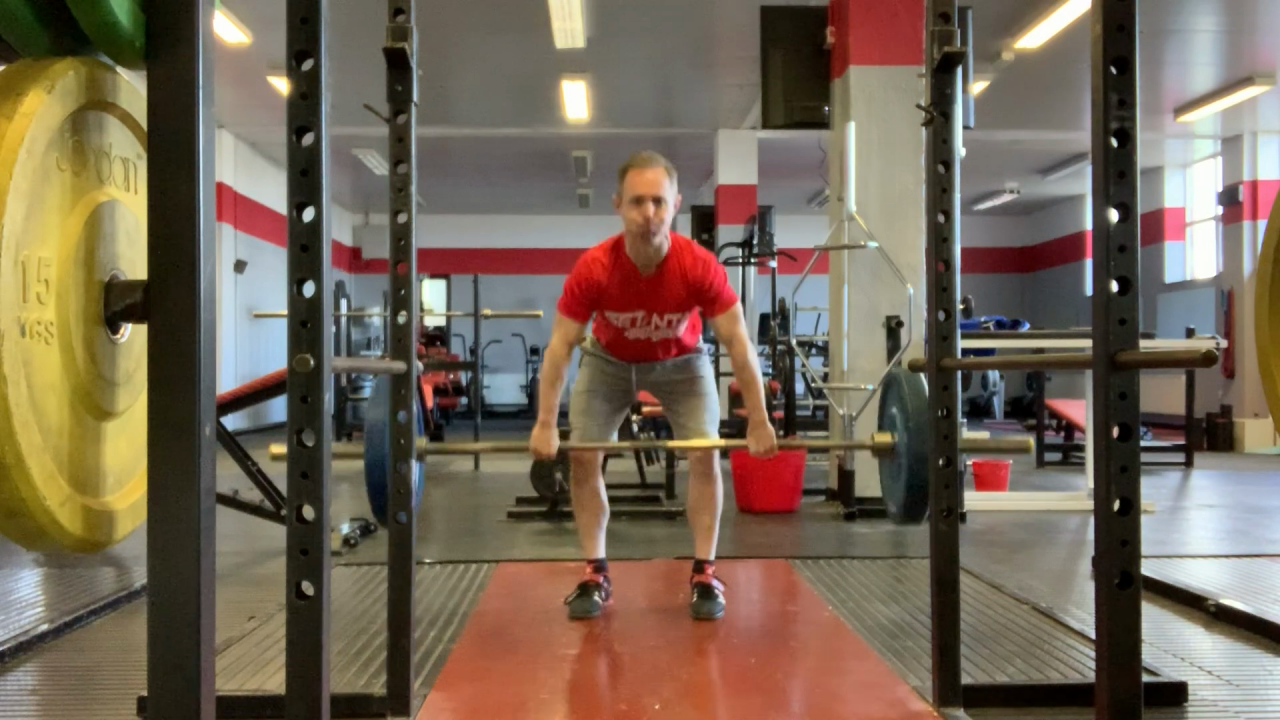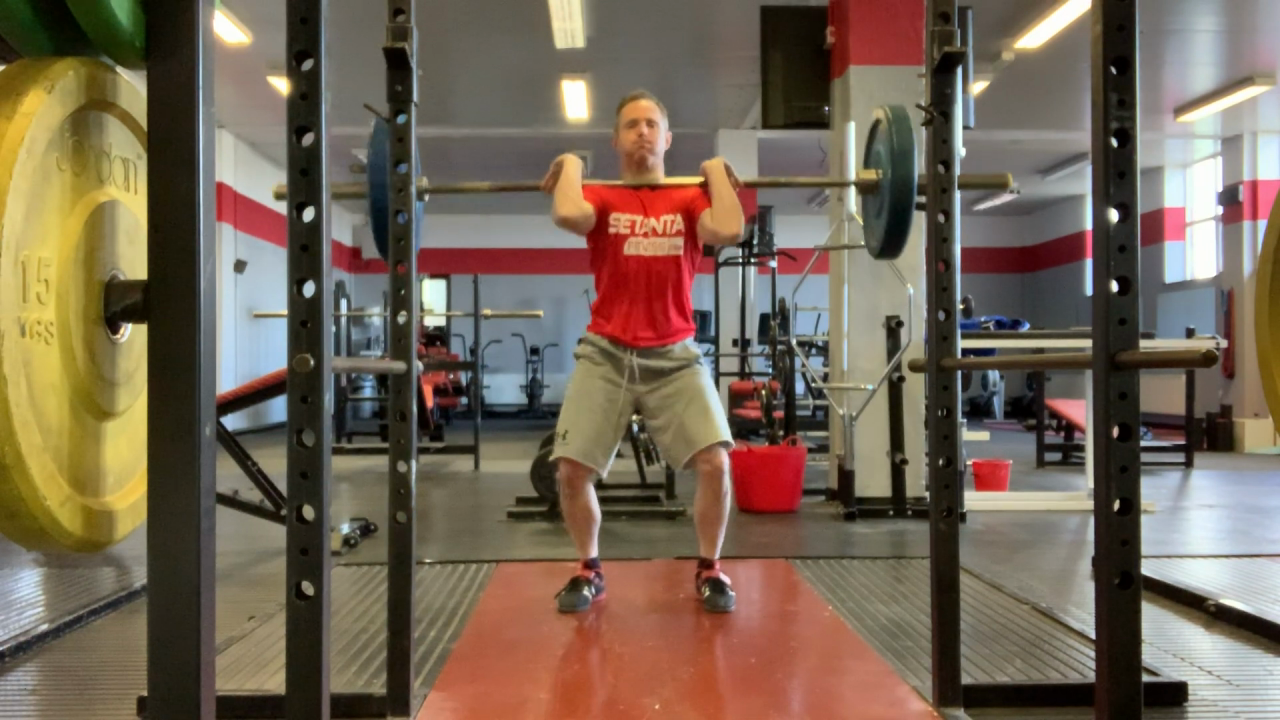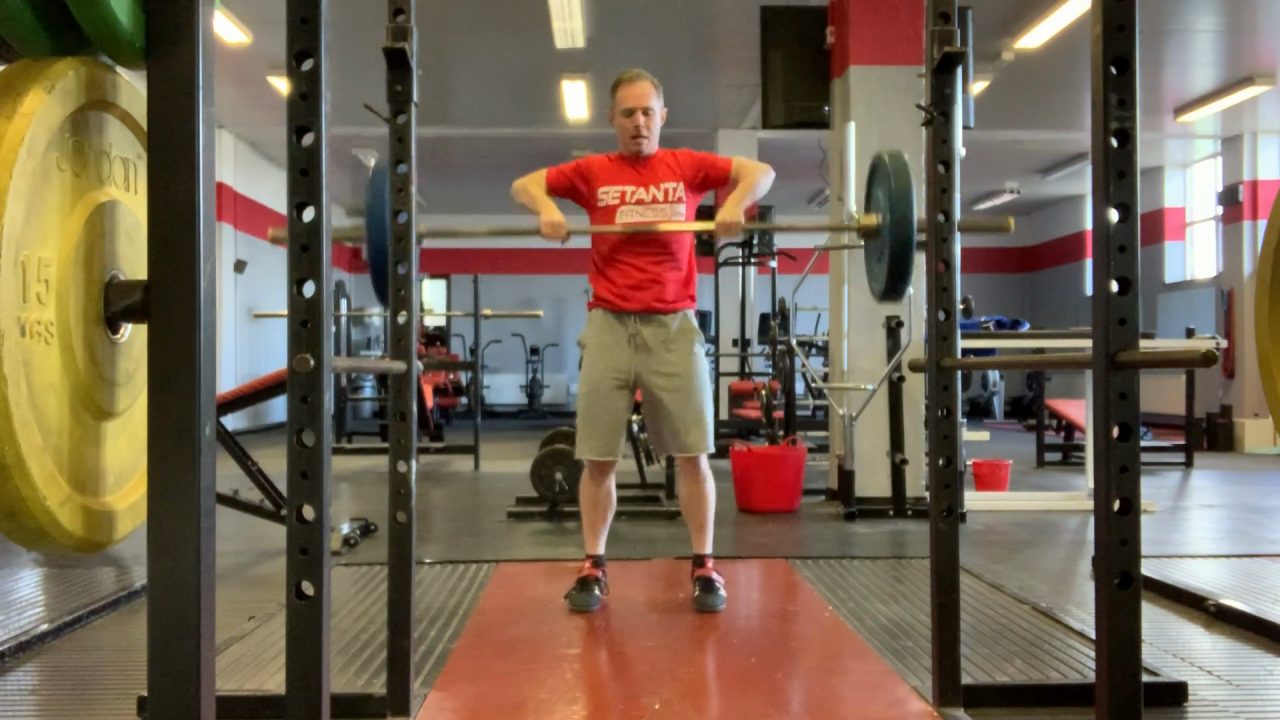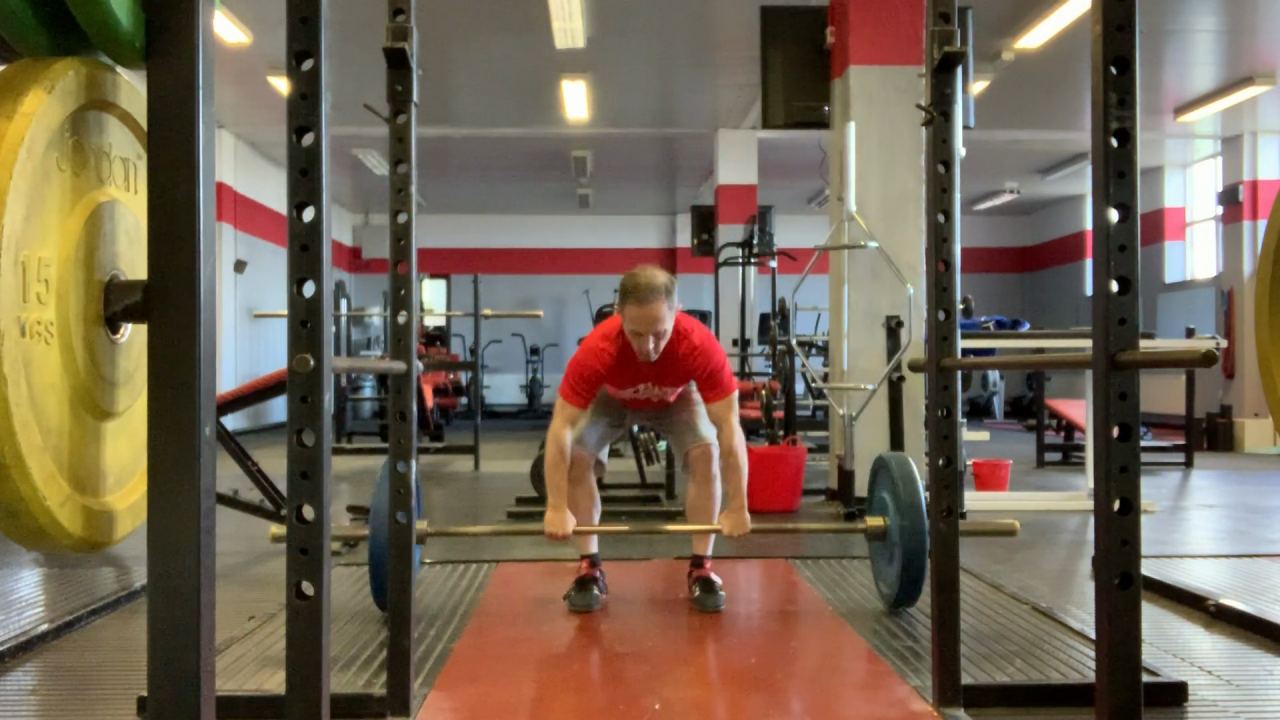
dt=1s
person 1, frame 1
left shoulder: (699, 266)
right shoulder: (593, 268)
left elbow: (737, 342)
right elbow: (561, 346)
left wrist: (758, 420)
right wrist: (545, 423)
left hip: (678, 361)
right hip: (609, 361)
left knee: (704, 457)
right knee: (583, 459)
left ankle: (703, 573)
right ankle: (595, 574)
person 1, frame 2
left shoulder: (692, 198)
right shoulder: (599, 197)
left elbow: (729, 231)
right elbow: (569, 216)
left wrist: (718, 176)
right wrist: (570, 170)
left hip: (674, 354)
right hip: (605, 352)
left knee: (713, 459)
right knee: (571, 468)
left ankle: (710, 568)
right ankle: (589, 569)
person 1, frame 3
left shoulder: (689, 166)
right shoulder: (591, 171)
left elbow: (760, 172)
right elbow: (524, 186)
left wrist: (737, 204)
right wrist: (545, 209)
left hip: (674, 327)
right hip: (609, 327)
left knee: (692, 454)
right knee: (598, 459)
left ankle: (702, 566)
right ankle: (593, 568)
person 1, frame 4
left shoulder: (701, 346)
right shoulder: (596, 350)
left elbow: (728, 428)
right elbow: (561, 430)
left wrist: (737, 509)
right wrist: (556, 509)
left hip: (676, 397)
right hip: (610, 398)
left knee: (705, 453)
right knee: (578, 458)
left ankle: (701, 569)
right ankle: (589, 569)
